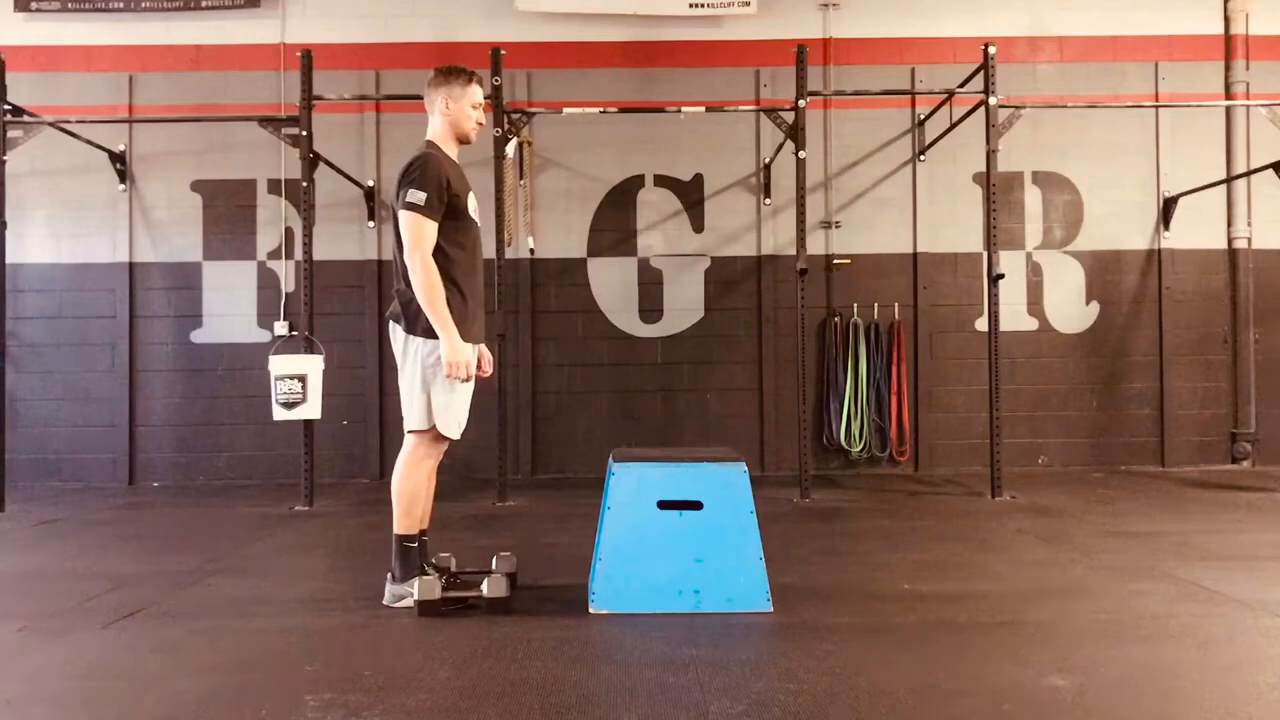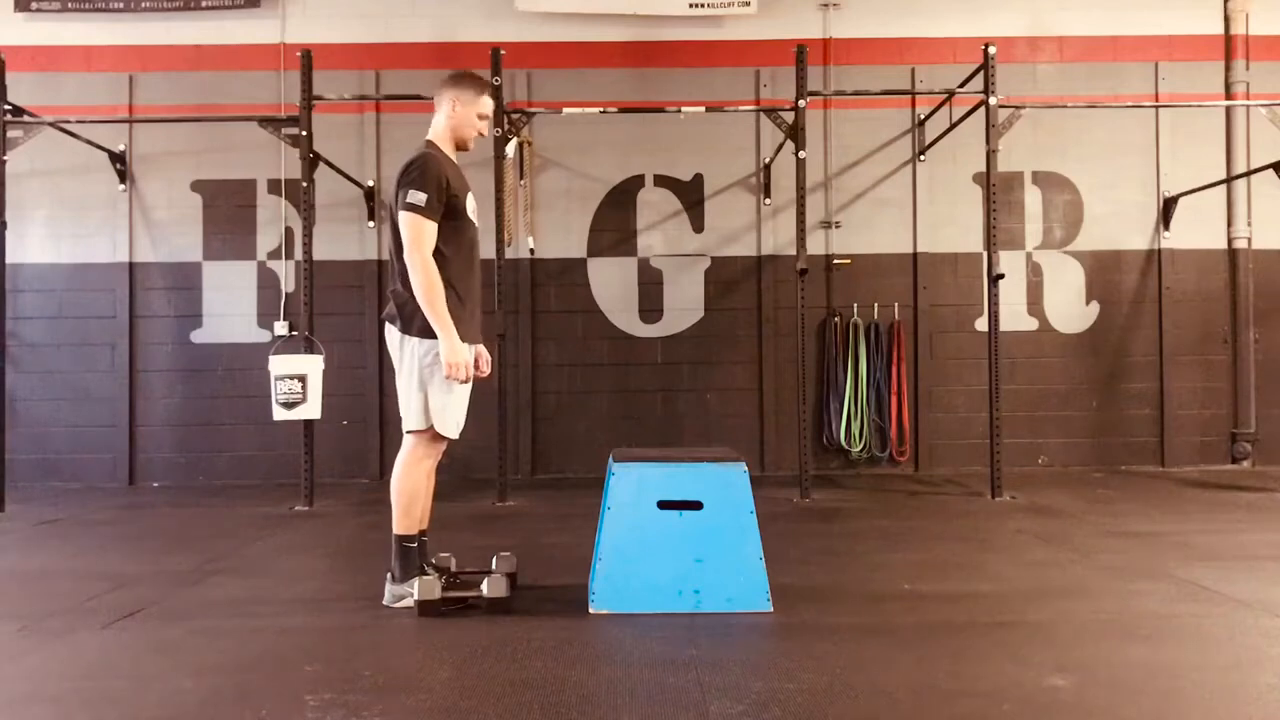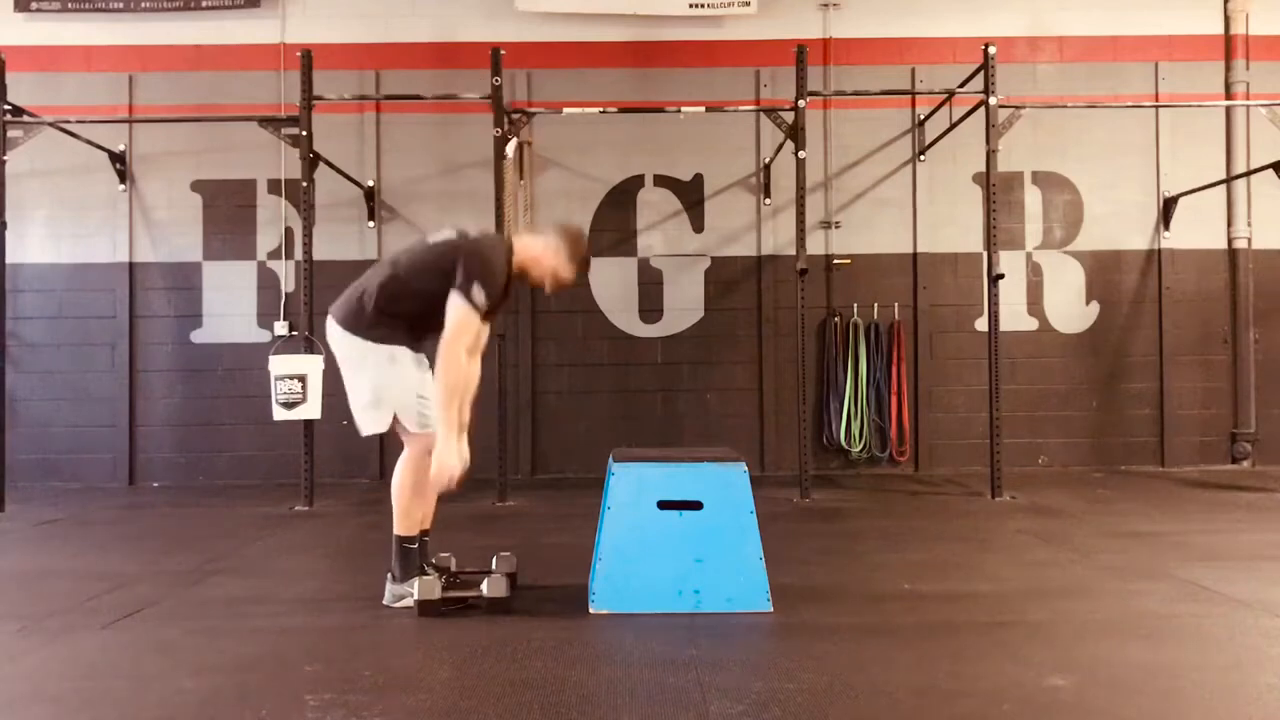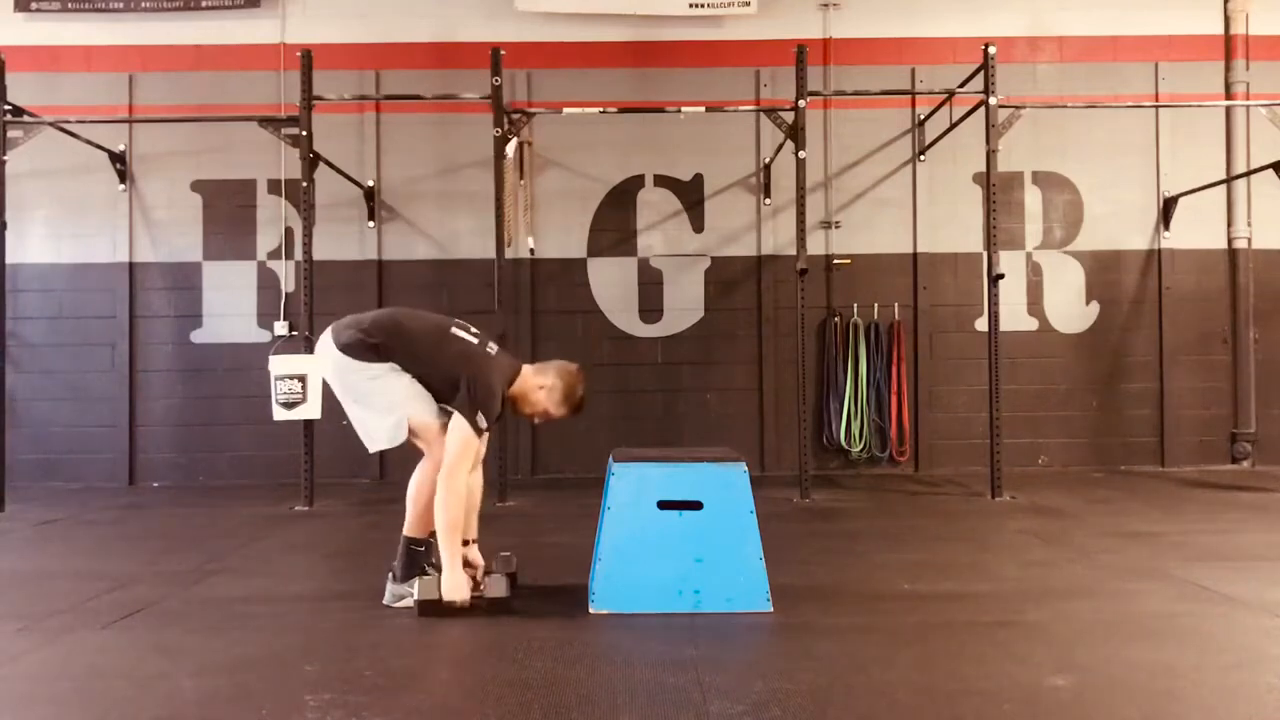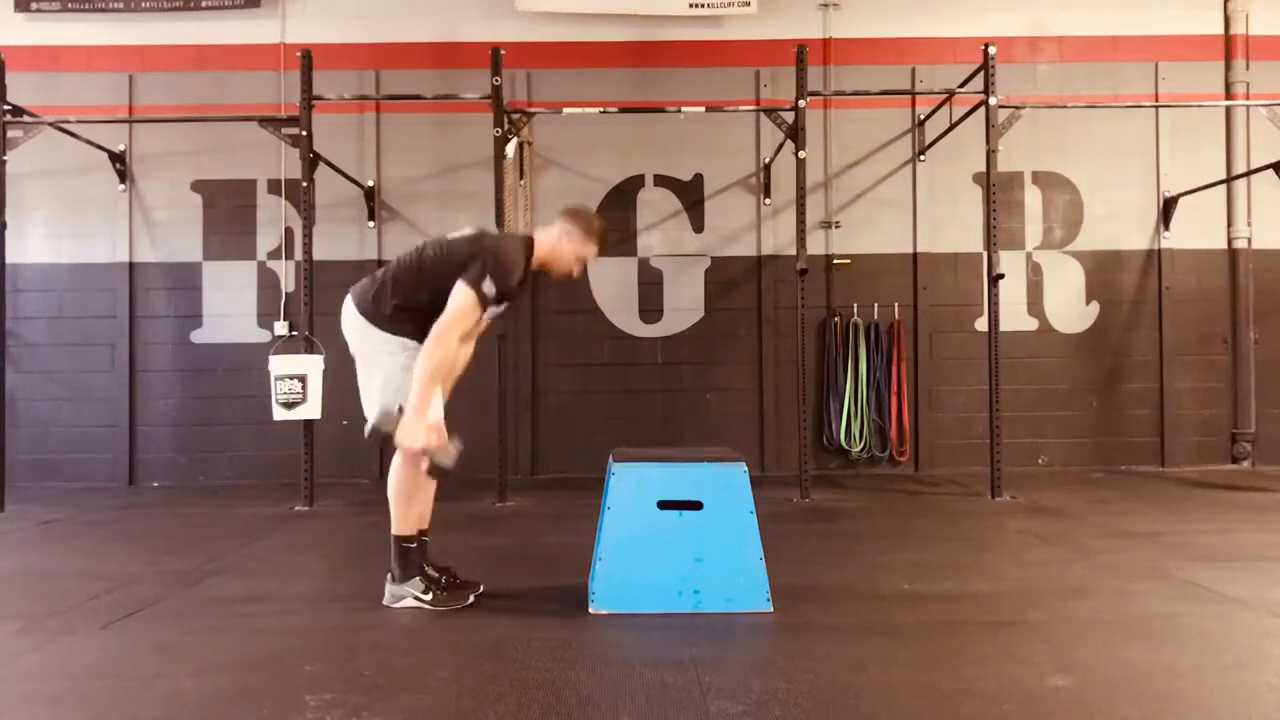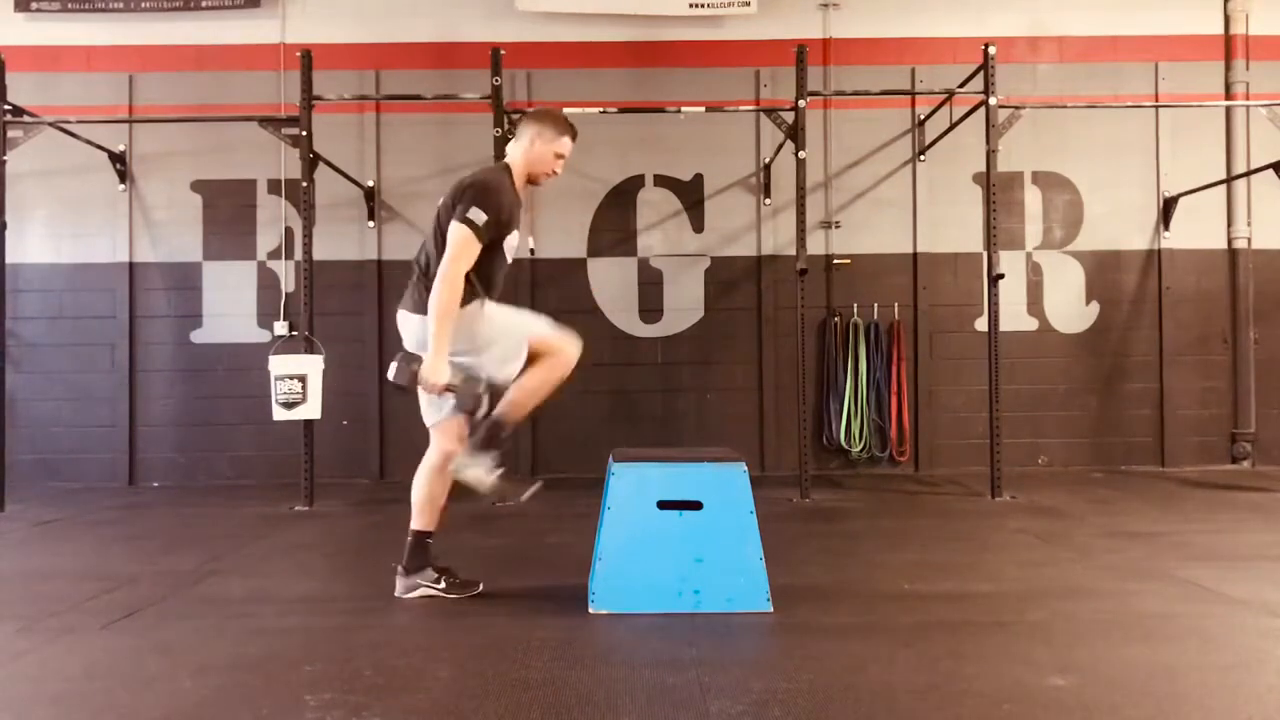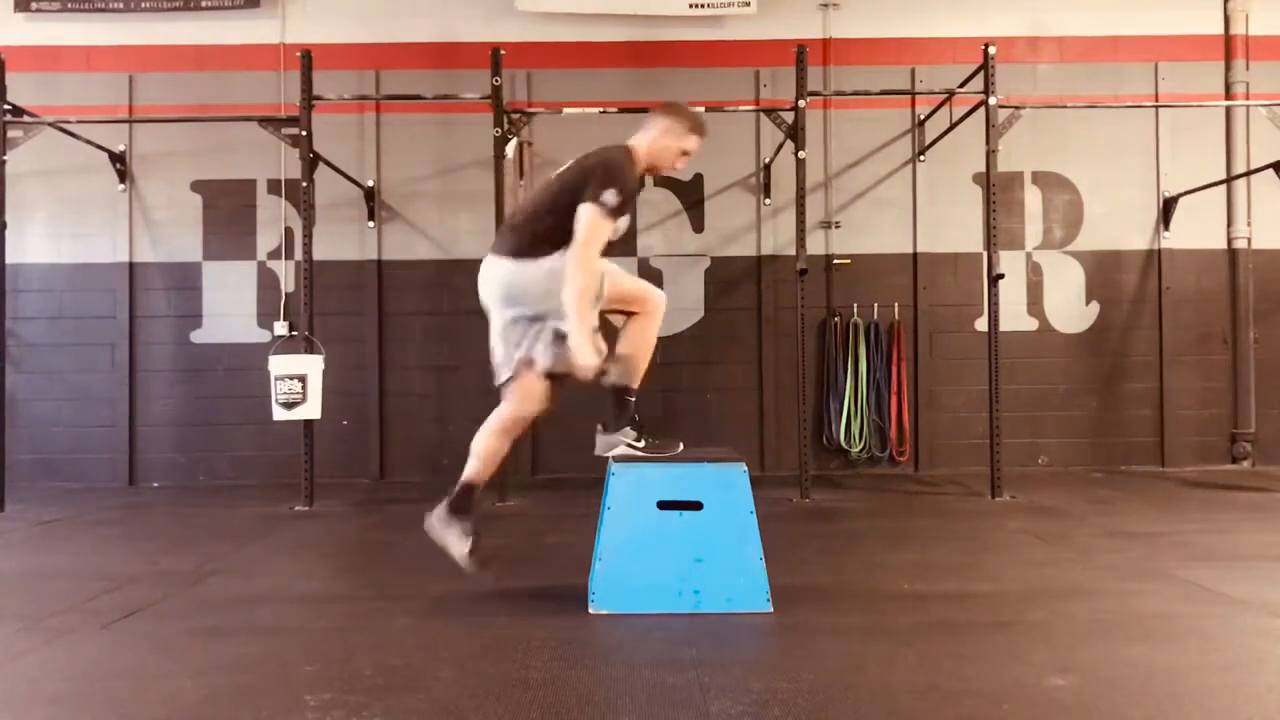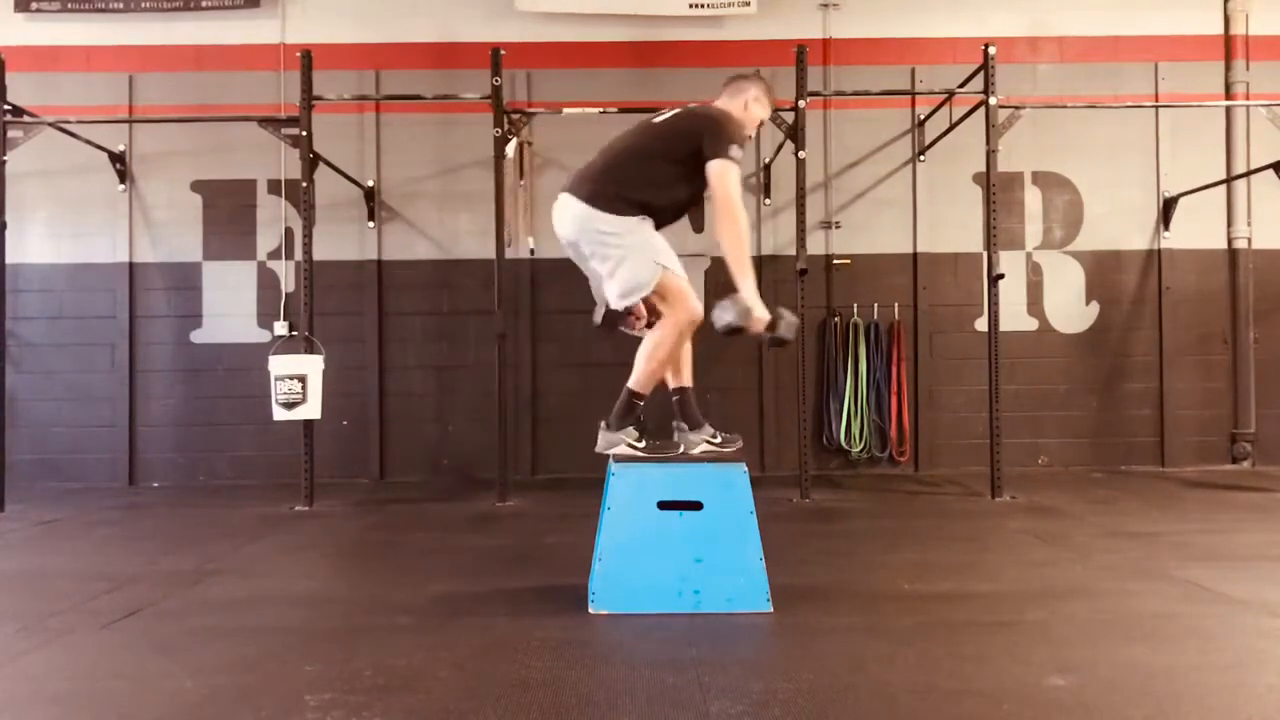
dt=0.5s
person 1, frame 1
left shoulder: (451, 172)
right shoulder: (426, 169)
right elbow: (418, 258)
left wrist: (473, 337)
right wrist: (449, 337)
left hip: (452, 334)
right hip: (433, 334)
left knee: (432, 445)
right knee: (424, 443)
left ankle: (418, 565)
right ankle: (403, 575)
person 1, frame 2
left shoulder: (449, 172)
right shoulder: (425, 169)
right elbow: (418, 259)
left wrist: (471, 338)
right wrist: (449, 337)
left hip: (449, 333)
right hip: (429, 334)
left knee: (430, 445)
right knee: (423, 443)
left ankle: (417, 564)
right ankle: (403, 576)
person 1, frame 3
left shoulder: (498, 269)
right shoulder: (486, 267)
left elbow: (470, 357)
right elbow: (451, 354)
left wrist: (459, 431)
right wrist: (448, 437)
left hip: (386, 329)
right hip: (368, 330)
left knee: (427, 439)
right knee: (424, 438)
left ankle: (418, 565)
right ankle: (406, 577)
person 1, frame 4
left shoulder: (497, 375)
right shoulder: (487, 385)
left elbow: (471, 468)
right elbow: (453, 475)
left wrist: (469, 543)
right wrist: (452, 568)
left hip: (359, 349)
right hip: (355, 353)
left knee: (443, 448)
right knee: (441, 450)
left ankle: (416, 564)
right ankle: (408, 577)
person 1, frame 5
left shoulder: (513, 264)
right shoulder: (503, 263)
left elbow: (465, 339)
right elbow: (445, 336)
left wrist: (435, 407)
right wrist: (417, 416)
left hip: (399, 321)
right hip: (379, 318)
left knee: (429, 446)
right knee: (418, 446)
left ankle: (418, 563)
right ankle: (404, 576)
person 1, frame 6
left shoulder: (503, 192)
right shoulder: (490, 191)
right elbow: (450, 273)
left wrist: (441, 351)
right wrist: (438, 354)
left hip: (441, 318)
right hip: (441, 317)
left knee: (449, 443)
right knee: (564, 349)
left ankle: (417, 567)
right ankle: (485, 445)
person 1, frame 7
left shoulder: (609, 167)
right shoulder: (617, 172)
left elbow: (584, 255)
right elbow: (583, 255)
left wrist: (584, 330)
right wrist: (580, 339)
left hip: (506, 274)
right hip: (525, 270)
left knee: (524, 403)
right knee: (647, 302)
left ankle: (454, 511)
right ankle: (621, 428)
person 1, frame 8
left shoulder: (688, 125)
right shoulder: (722, 125)
right elbow: (728, 212)
left wrist: (630, 291)
right wrist: (750, 296)
left hip: (579, 208)
right hip: (603, 214)
left knee: (671, 310)
right knee: (683, 312)
left ankle: (690, 427)
right ankle: (620, 427)
